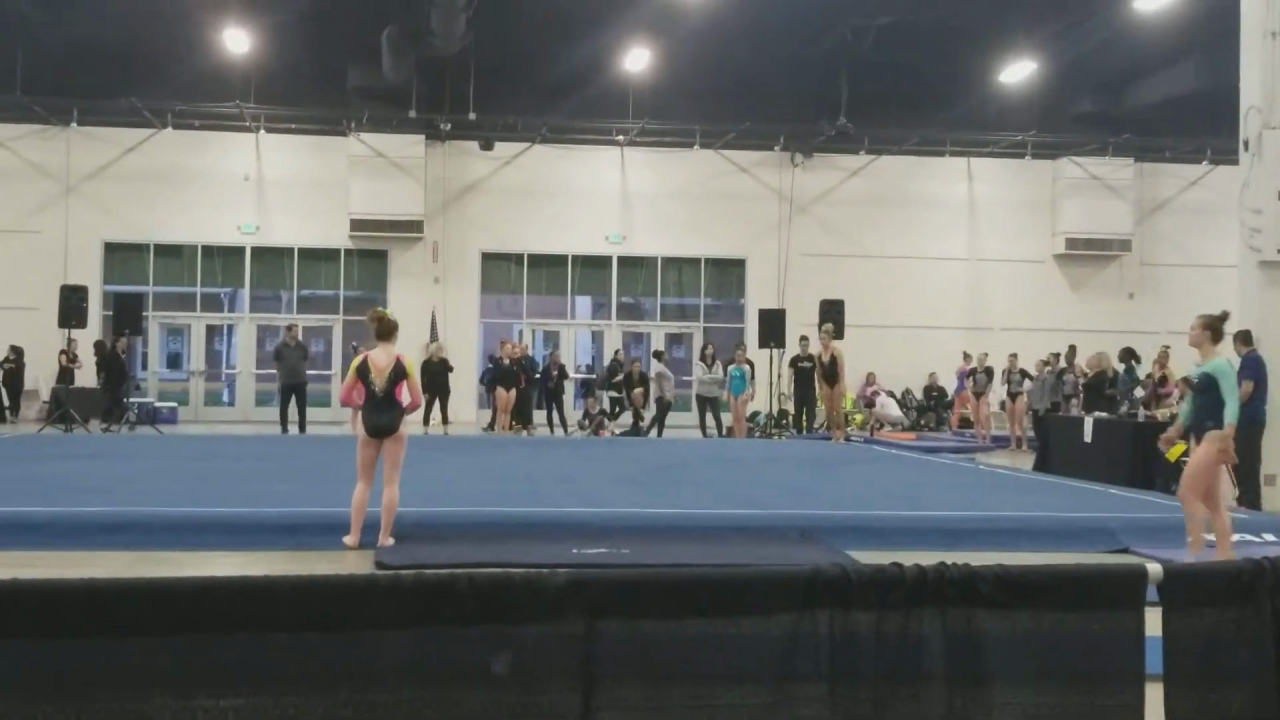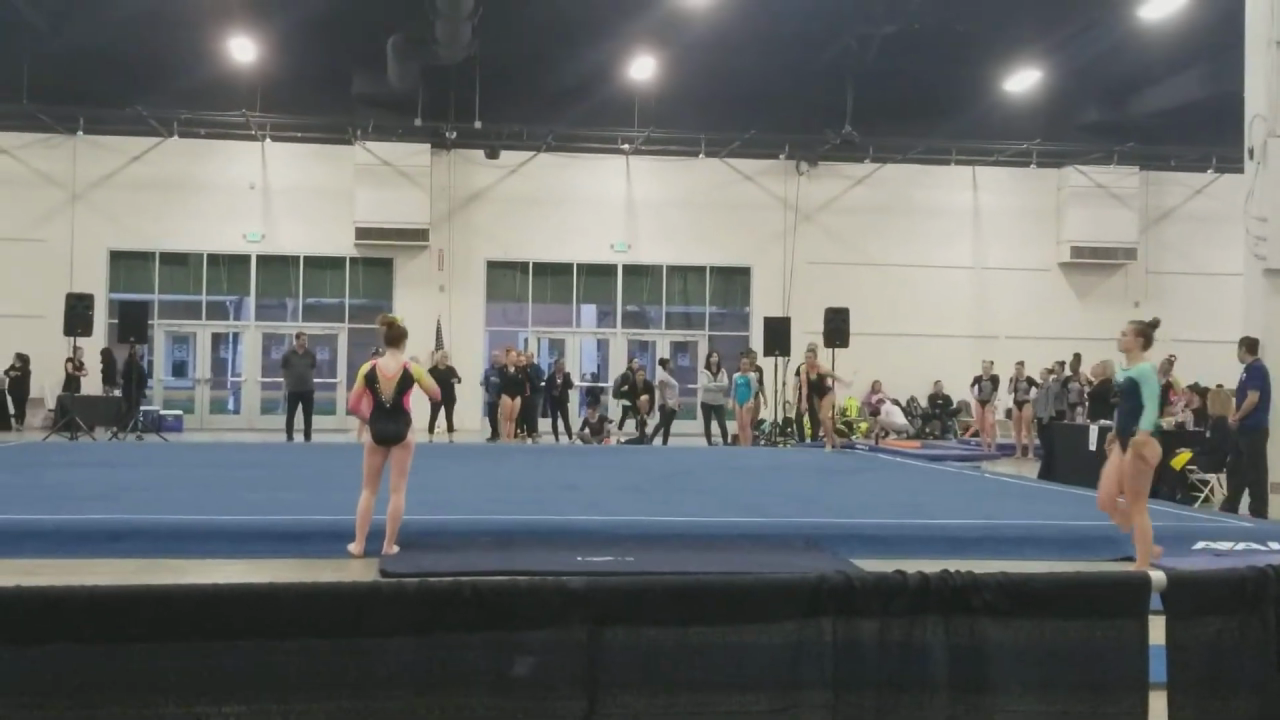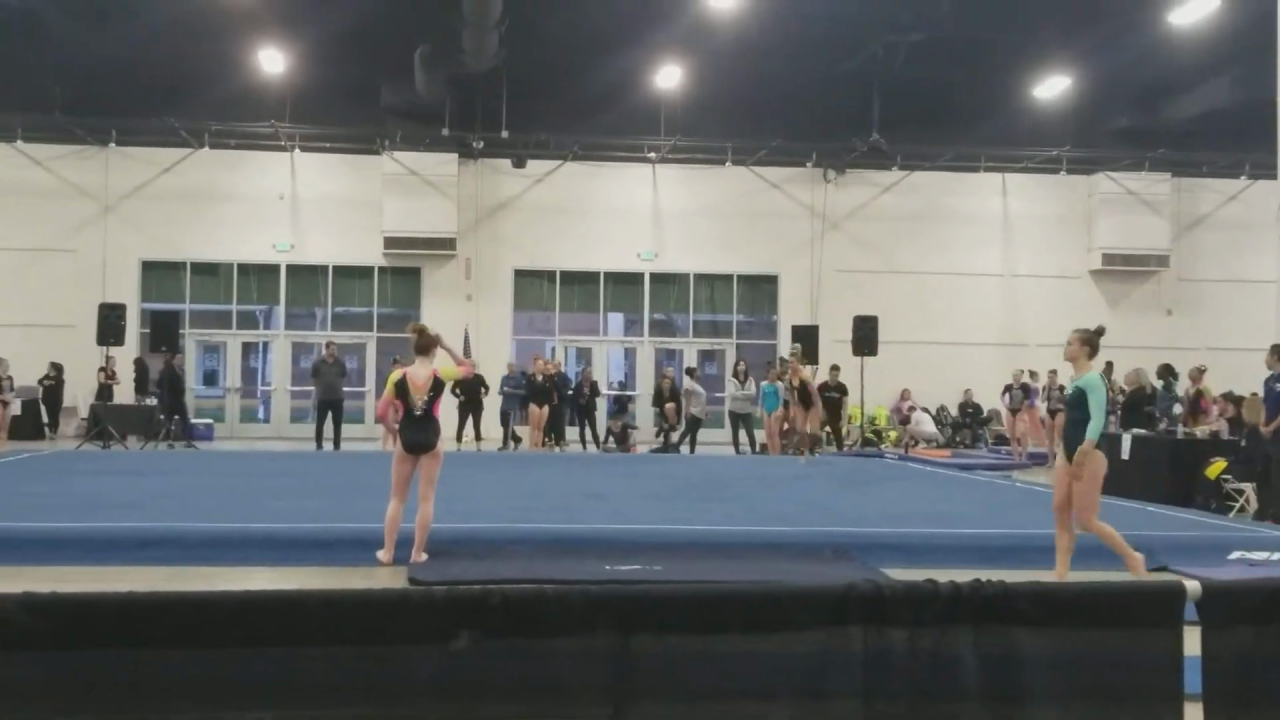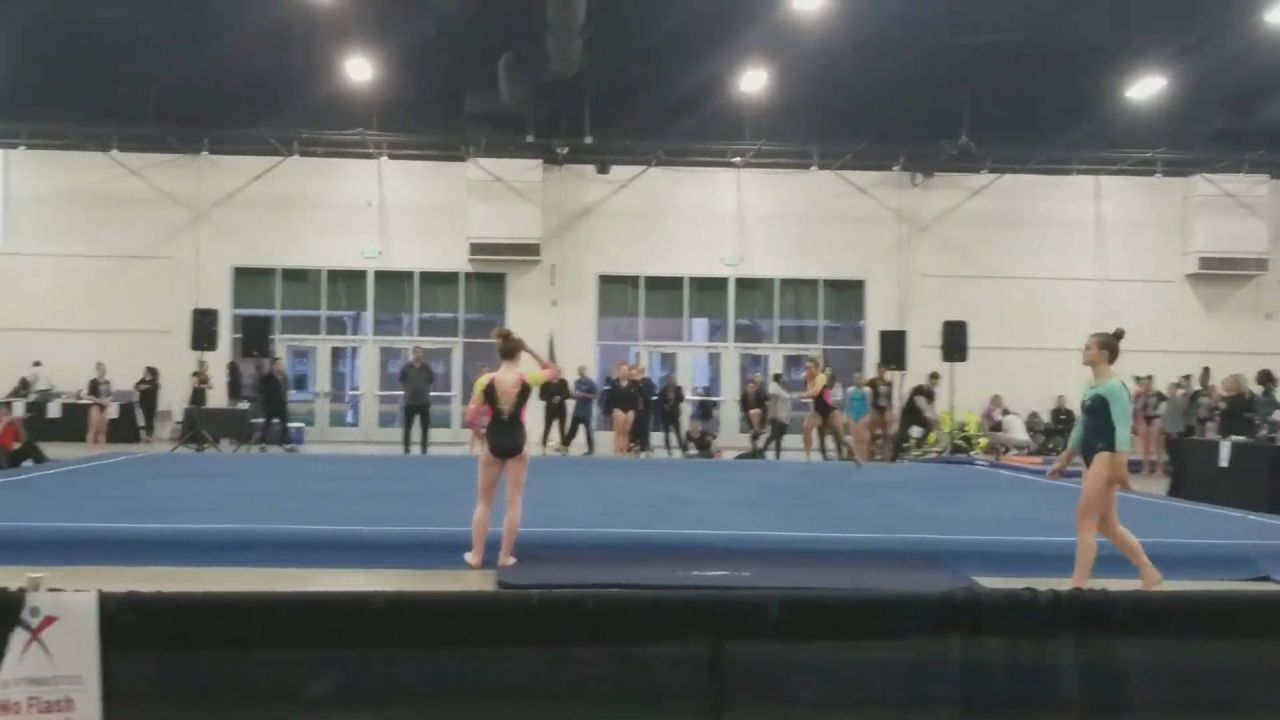
dt=0.4s
person 1, frame 1
left shoulder: (1221, 366)
right shoulder: (1199, 366)
left elbow: (1231, 403)
left wrist: (1227, 440)
right wrist: (1174, 431)
left hip: (1215, 436)
right hip: (1199, 435)
left knee: (1187, 494)
right knee: (1212, 501)
left ankle: (1195, 554)
right ankle: (1225, 556)
person 1, frame 2
left shoulder: (1146, 370)
right shoulder: (1123, 369)
left elbow: (1151, 409)
left wrist: (1141, 441)
right wrist: (1113, 437)
left hip: (1140, 442)
right hip: (1123, 441)
left knee: (1136, 507)
right knee: (1105, 501)
left ankle: (1142, 568)
right ankle: (1149, 548)
person 1, frame 3
left shoulder: (1093, 381)
right shoulder: (1073, 380)
left elbow: (1098, 420)
left wrist: (1083, 453)
left hip: (1087, 454)
right hip: (1068, 452)
left knee: (1086, 520)
right knee: (1061, 515)
left ankle: (1132, 558)
right ankle: (1061, 577)
person 1, frame 4
left shoulder: (1114, 387)
right shoulder: (1089, 387)
left elbow: (1122, 428)
left wrist: (1120, 466)
right wrist: (1064, 458)
left hip: (1107, 459)
right hip: (1093, 459)
left knee: (1083, 523)
right knee: (1110, 526)
left ankle: (1078, 586)
right ankle: (1149, 575)
person 2, frame 1
left shoulder: (360, 361)
right shoulder: (404, 363)
left elbow: (345, 397)
right elbow: (417, 402)
left hip: (369, 423)
right hip: (394, 424)
left knee: (363, 482)
right knee: (391, 483)
left ankle: (354, 536)
right ankle: (384, 537)
person 2, frame 2
left shoulder: (368, 368)
right shoulder: (412, 369)
left elbow: (353, 405)
right elbow: (436, 395)
left wrist: (370, 418)
left hip: (377, 430)
right hip: (402, 431)
left knee: (368, 490)
right knee: (397, 491)
left ankle: (359, 544)
right ankle: (389, 545)
person 2, frame 3
left shoulder: (398, 377)
right shoulder: (441, 375)
left elbow: (381, 413)
right elbow: (469, 368)
left wrist: (393, 429)
right wrist: (447, 347)
left hip: (406, 438)
right hip: (431, 439)
left knee: (396, 499)
right knee: (426, 499)
left ankle: (387, 552)
right ankle: (417, 553)
person 2, frame 4
left shoulder: (485, 381)
right shoulder: (527, 379)
left elbow: (471, 418)
right elbow: (553, 371)
left wrist: (481, 432)
right wrist: (530, 351)
left hip: (493, 442)
right hip: (517, 442)
left knee: (483, 502)
right knee: (513, 502)
left ankle: (476, 555)
right ankle: (505, 556)
